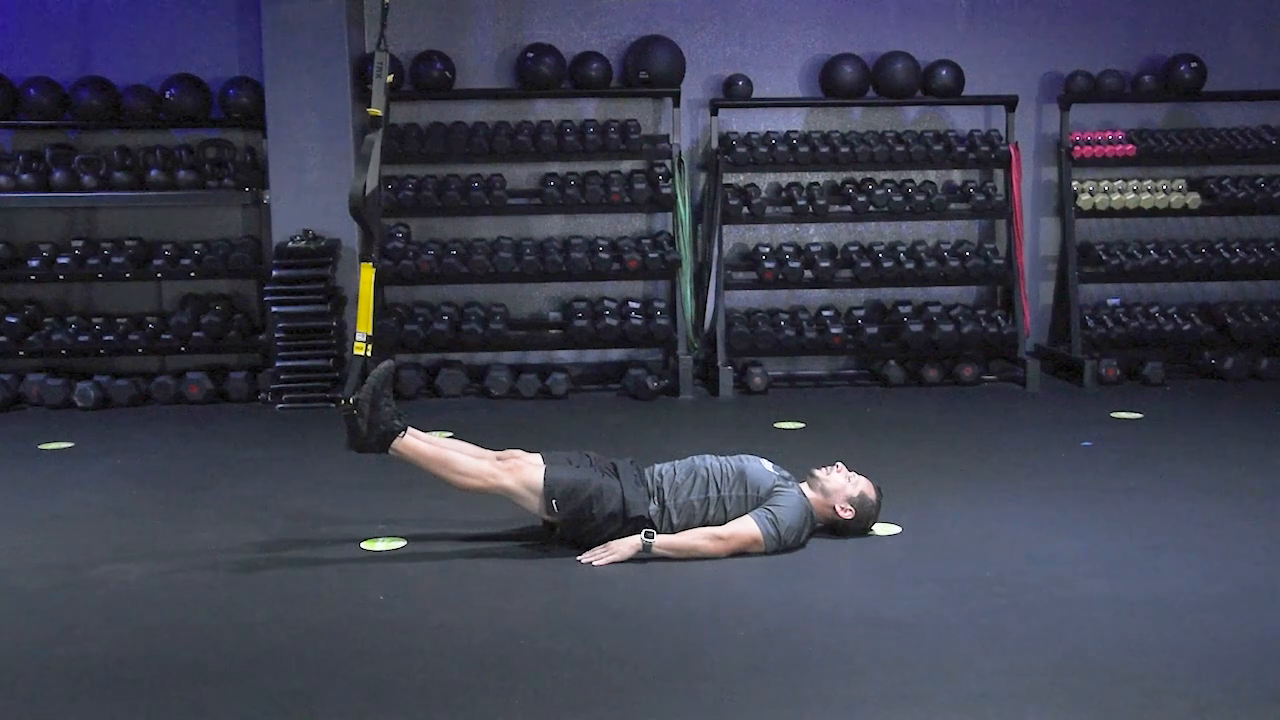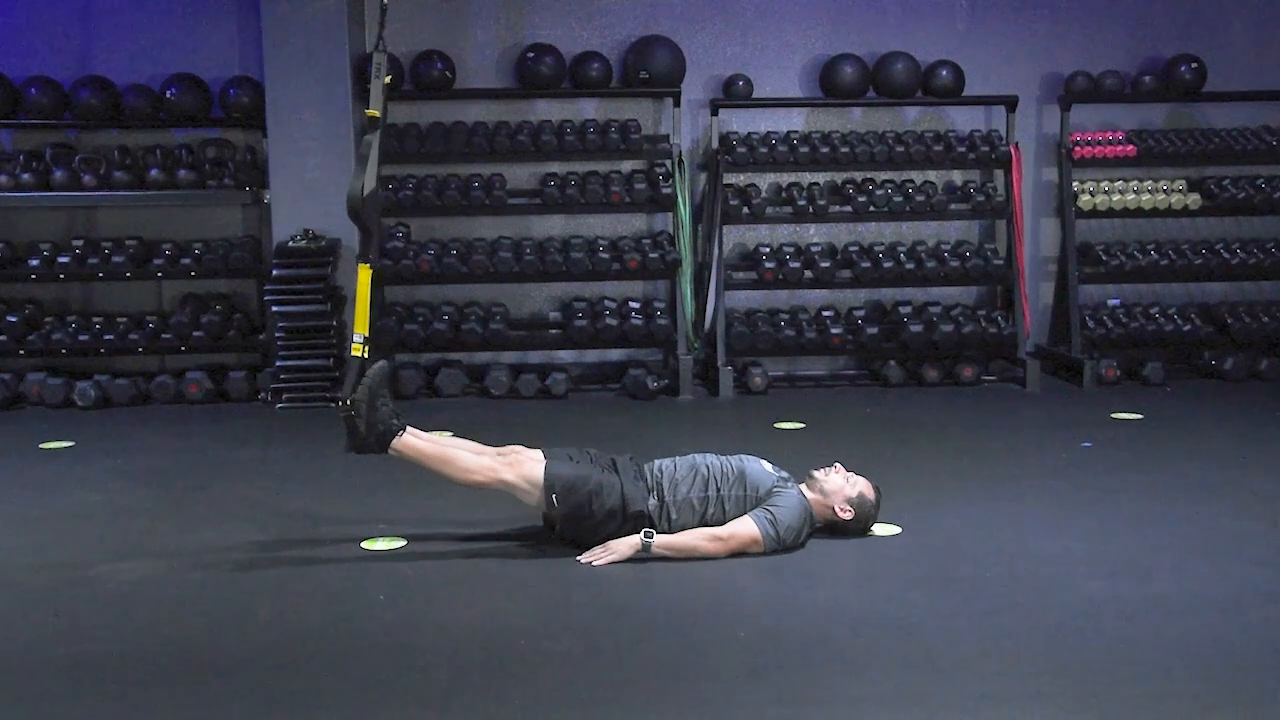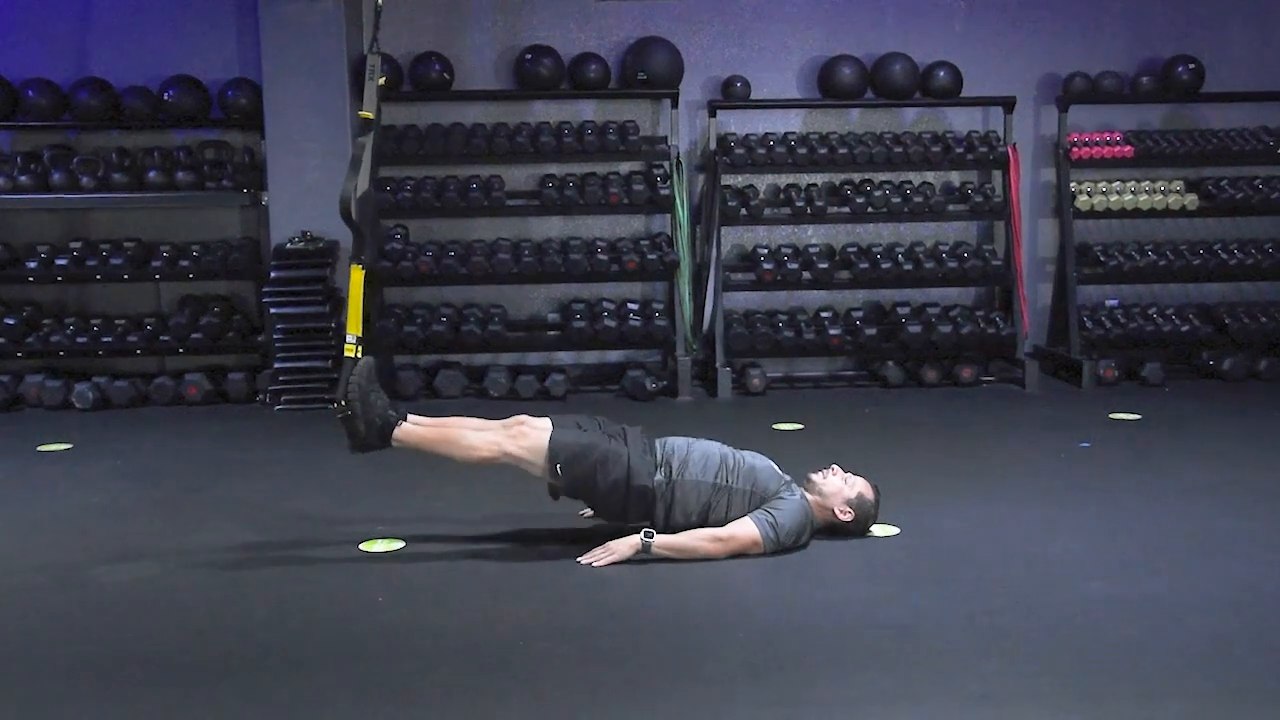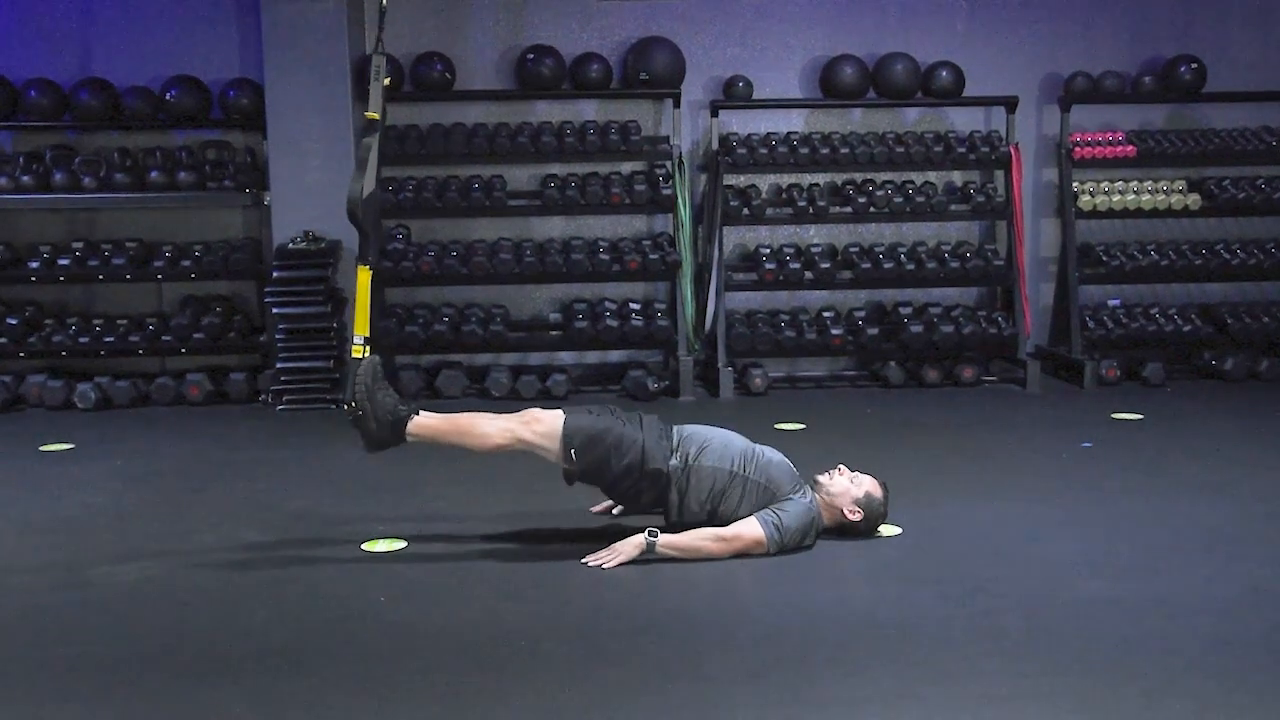
dt=0.3s
person 1, frame 1
left shoulder: (794, 514)
right shoulder: (781, 484)
left elbow: (723, 539)
left wrist: (639, 541)
left hip: (639, 509)
right hip: (641, 479)
left knee: (510, 476)
right knee: (512, 460)
left ankle: (390, 436)
right ankle: (392, 430)
person 1, frame 2
left shoulder: (794, 514)
right shoulder: (782, 485)
left elbow: (723, 540)
left wrist: (640, 541)
left hip: (638, 506)
right hip: (641, 479)
left knee: (508, 471)
right knee: (513, 455)
left ankle: (387, 437)
right ankle: (390, 430)
person 1, frame 3
left shoulder: (794, 517)
right shoulder: (784, 489)
left elbow: (723, 541)
left wrist: (640, 541)
left hip: (646, 483)
right hip: (648, 457)
left knee: (513, 442)
right knee: (520, 426)
left ankle: (386, 429)
right ankle: (394, 423)
person 1, frame 4
left shoulder: (802, 518)
right shoulder: (796, 490)
left elbow: (728, 540)
left wrist: (647, 541)
left hip: (659, 468)
right hip: (664, 450)
left knee: (525, 429)
right knee: (532, 420)
left ankle: (400, 426)
right ankle: (404, 418)
